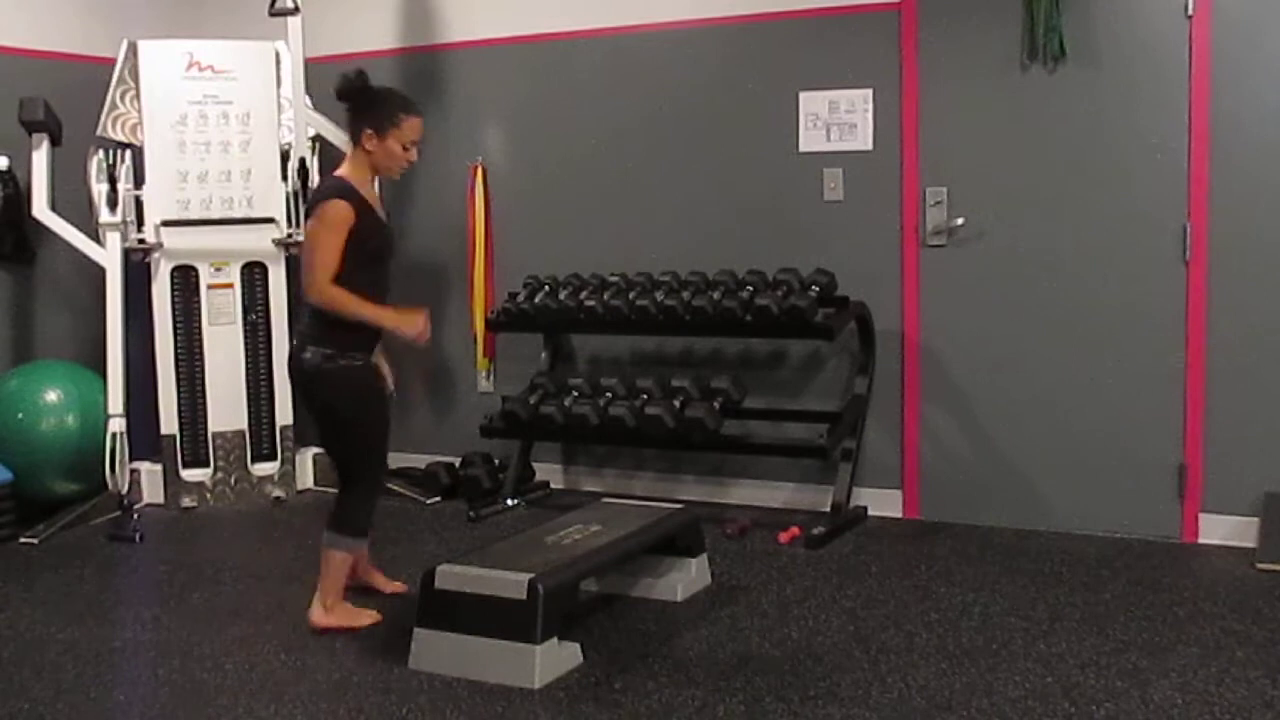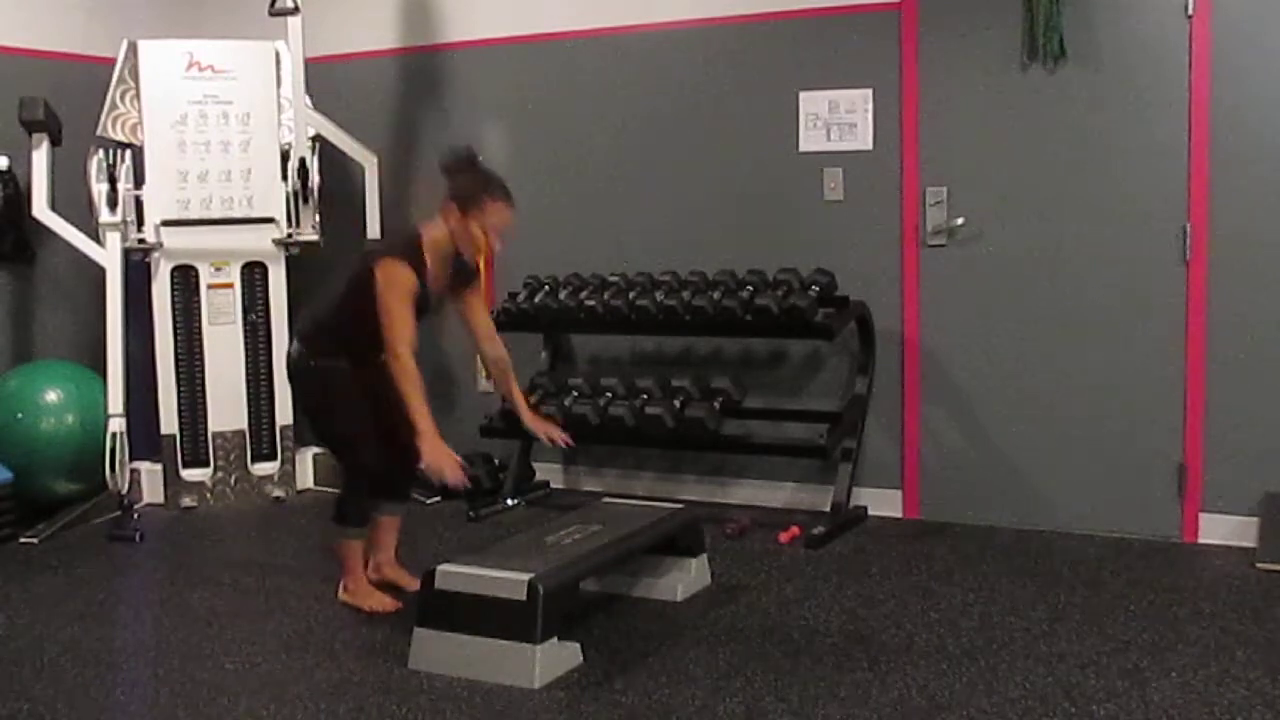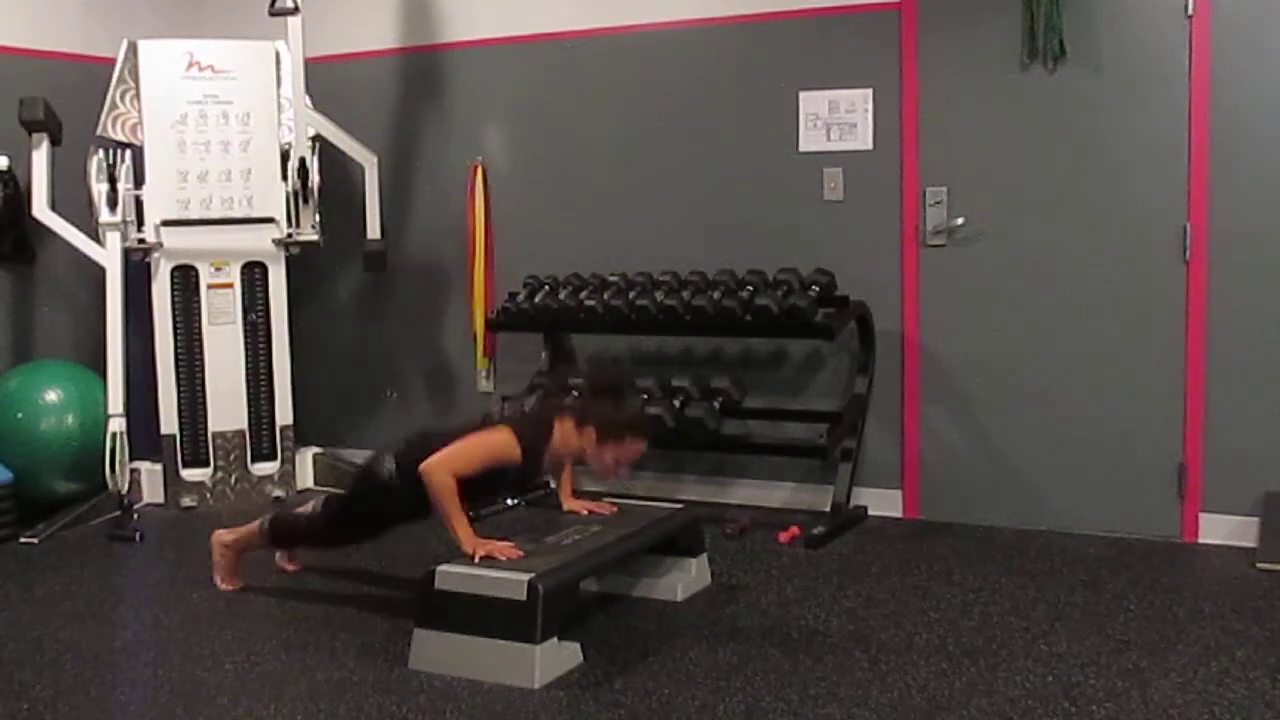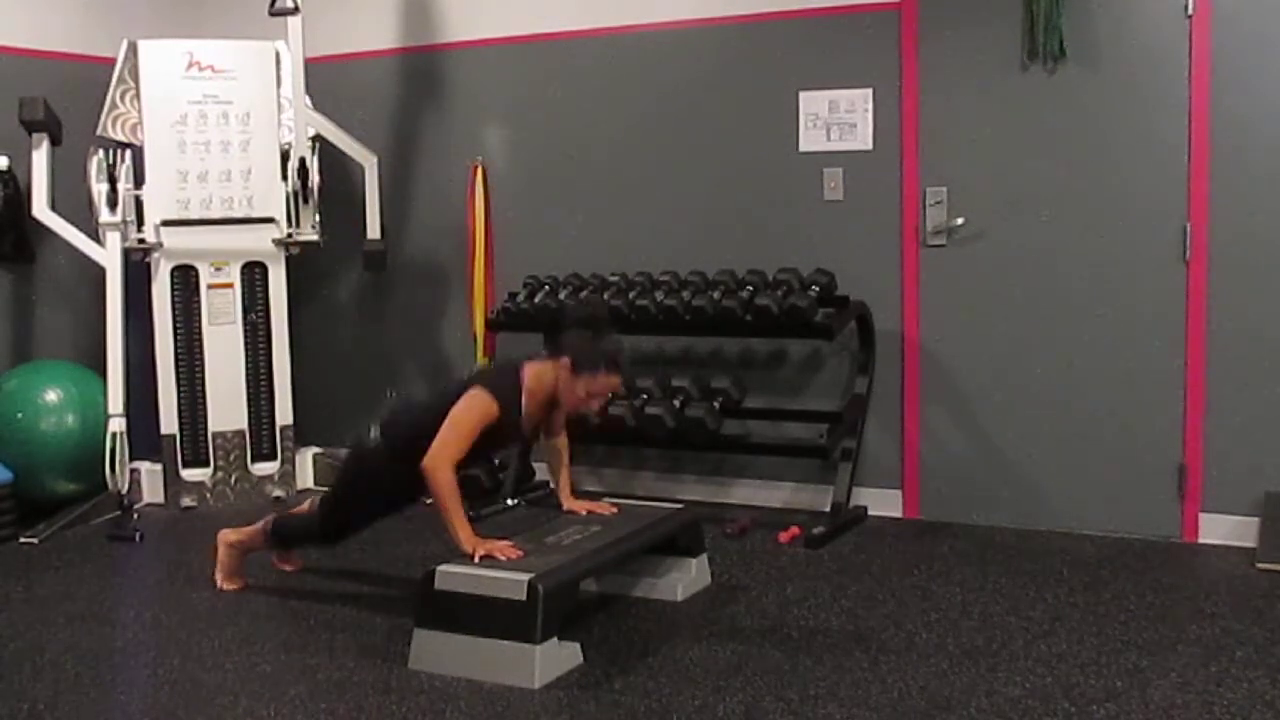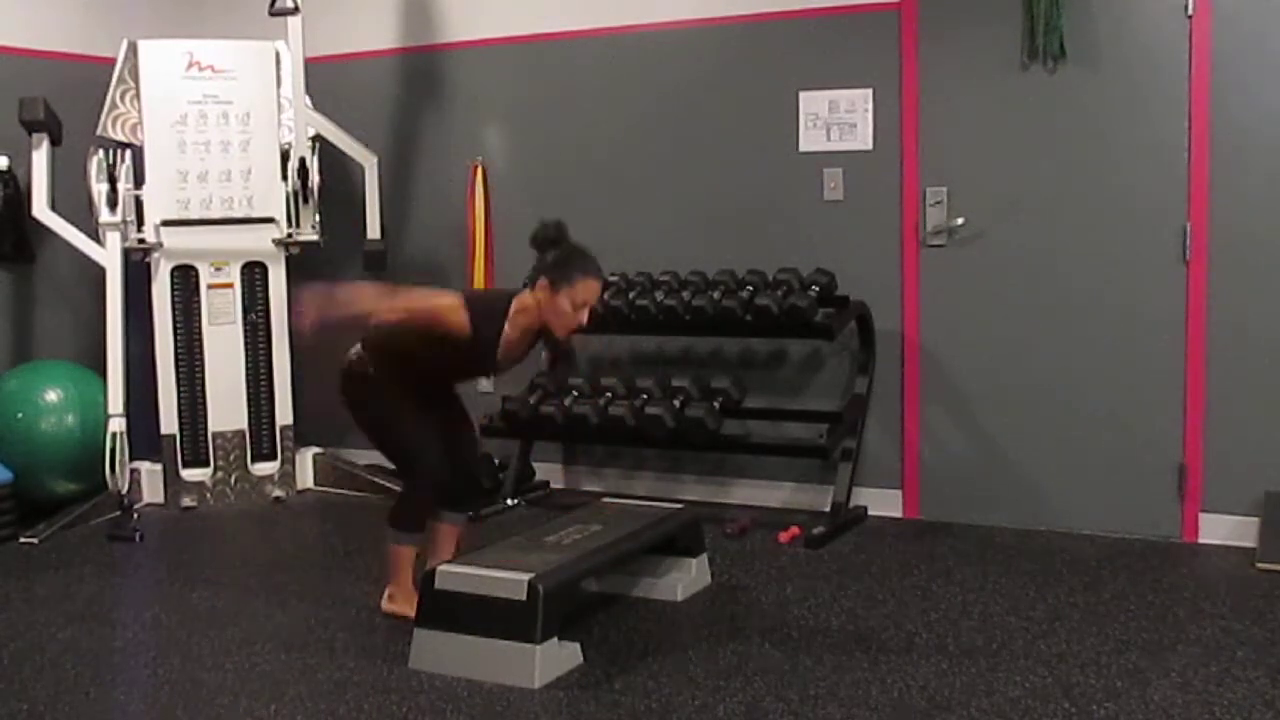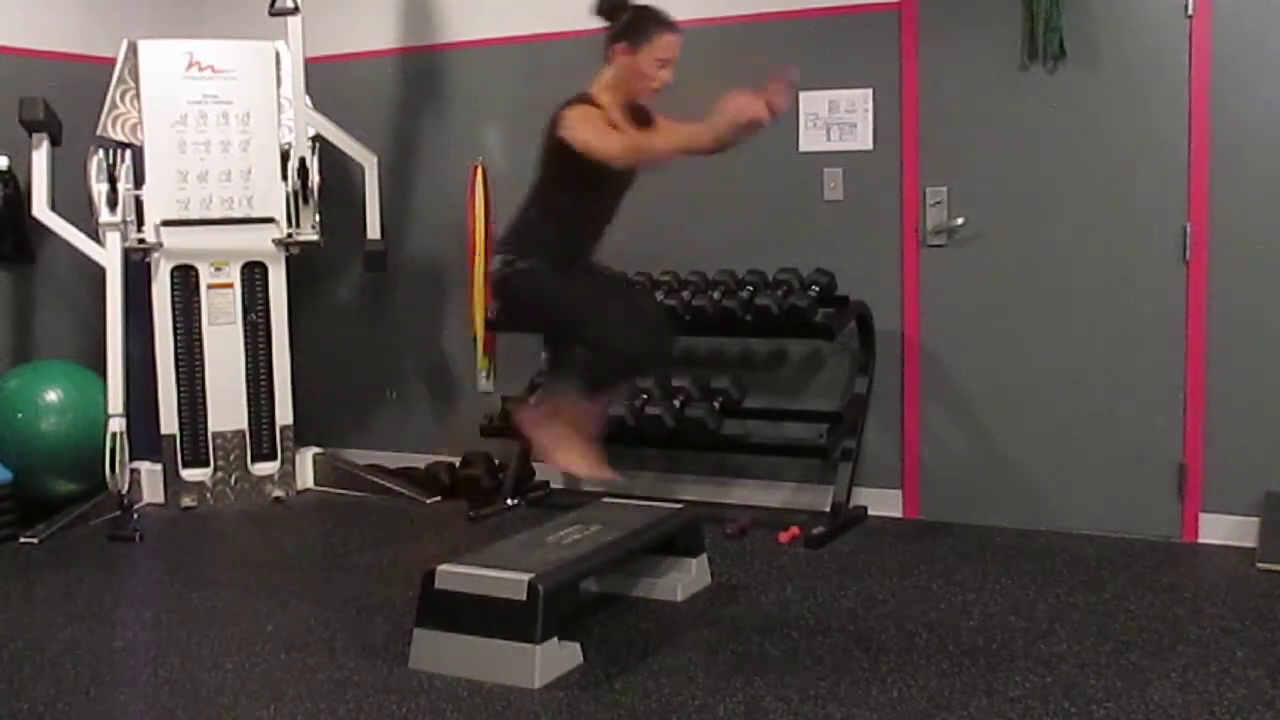
dt=0.7s
person 1, frame 1
left shoulder: (355, 194)
right shoulder: (339, 200)
right elbow: (319, 288)
left wrist: (375, 353)
right wrist: (396, 320)
left hip: (335, 358)
right hip: (335, 363)
left knee: (362, 470)
right knee: (364, 475)
left ankle: (359, 569)
right ankle: (328, 603)
person 1, frame 2
left shoulder: (462, 268)
right shoulder: (401, 262)
left elbow: (490, 345)
right elbow: (403, 358)
left wrist: (526, 415)
right wrist: (430, 439)
left hip: (364, 362)
right hip: (318, 364)
left knee: (402, 456)
right knee: (366, 464)
left ankle: (382, 563)
right ankle: (352, 581)
person 1, frame 3
left shoulder: (569, 425)
right shoulder: (522, 441)
right elbow: (434, 470)
left wrist: (567, 497)
right wrist: (469, 540)
right hip: (405, 475)
left knee: (347, 514)
right knee: (330, 527)
left ankle: (291, 540)
right ankle: (232, 541)
person 1, frame 4
left shoulder: (554, 383)
right shoulder: (494, 393)
left elbow: (554, 437)
right elbow: (435, 463)
left wrist: (566, 496)
right wrist: (467, 539)
right hip: (394, 448)
left knee: (341, 512)
right knee: (331, 524)
left ankle: (282, 543)
right ankle: (236, 544)
person 1, frame 5
left shoulder: (537, 328)
right shoulder: (476, 316)
right elbow: (385, 302)
right wrist: (321, 307)
left hip: (427, 381)
right hip: (372, 376)
left knee: (466, 469)
right knee: (425, 472)
right ankle: (397, 592)
person 1, frame 6
left shoulder: (634, 114)
right shoulder: (581, 114)
left elbow: (704, 139)
right elbow: (625, 154)
left wrist: (756, 115)
right wrist: (724, 116)
left hip: (569, 263)
right hip: (529, 268)
left knee: (651, 334)
right knee: (628, 341)
left ankle: (572, 420)
right ankle: (553, 418)
